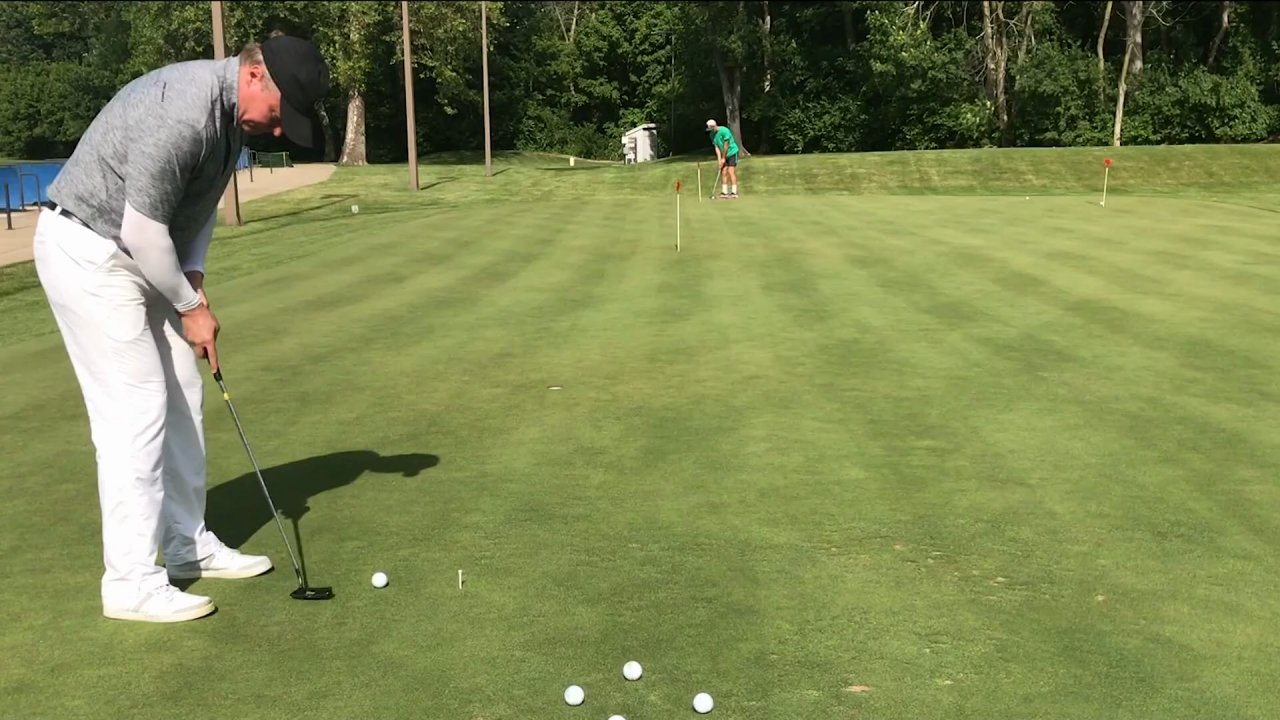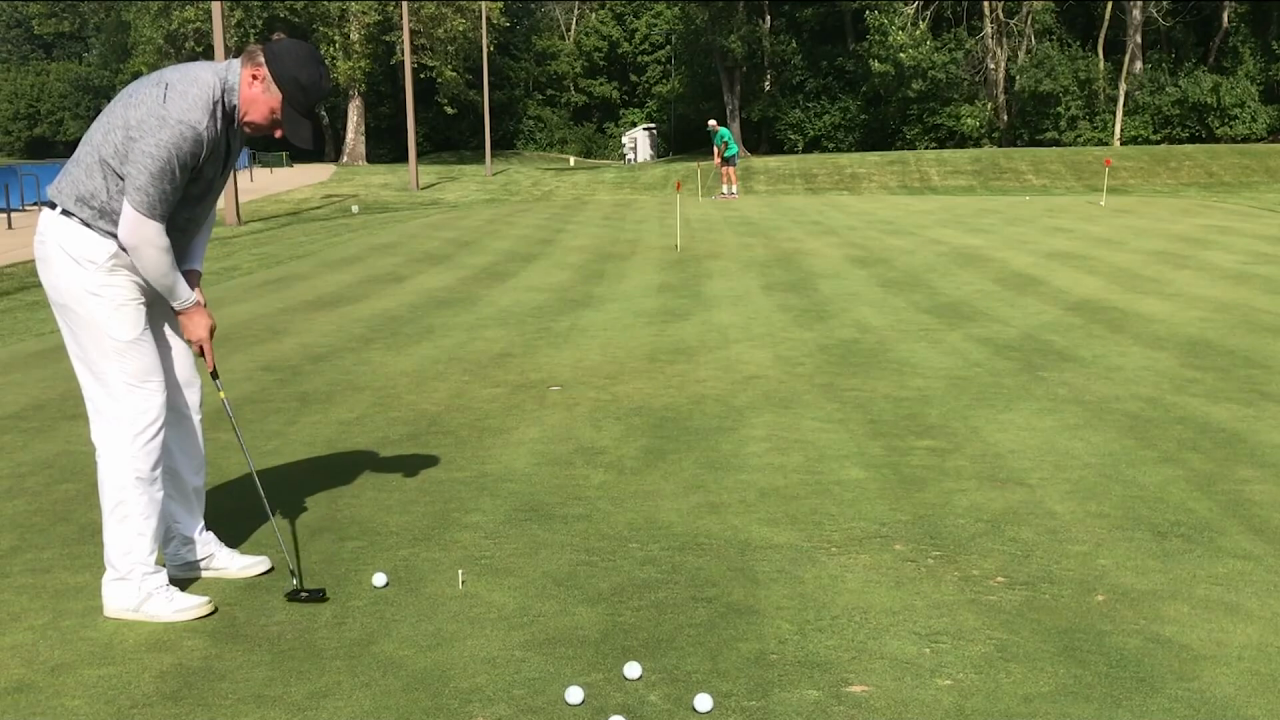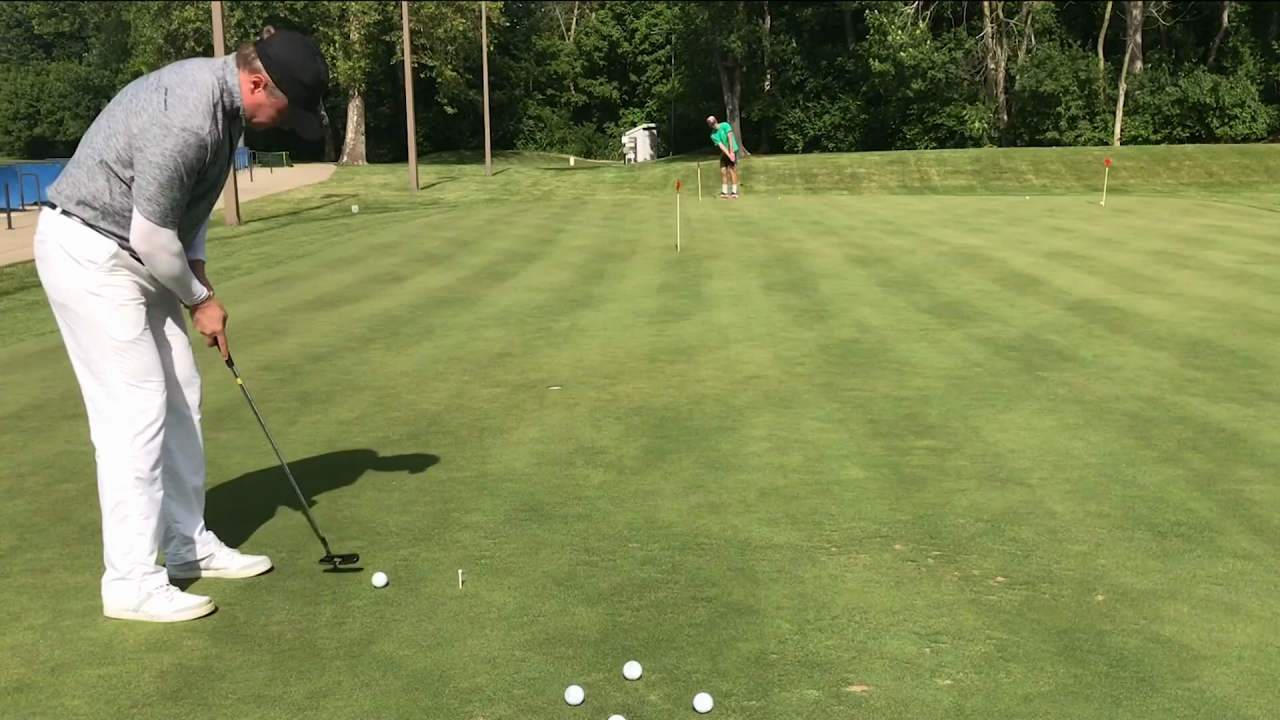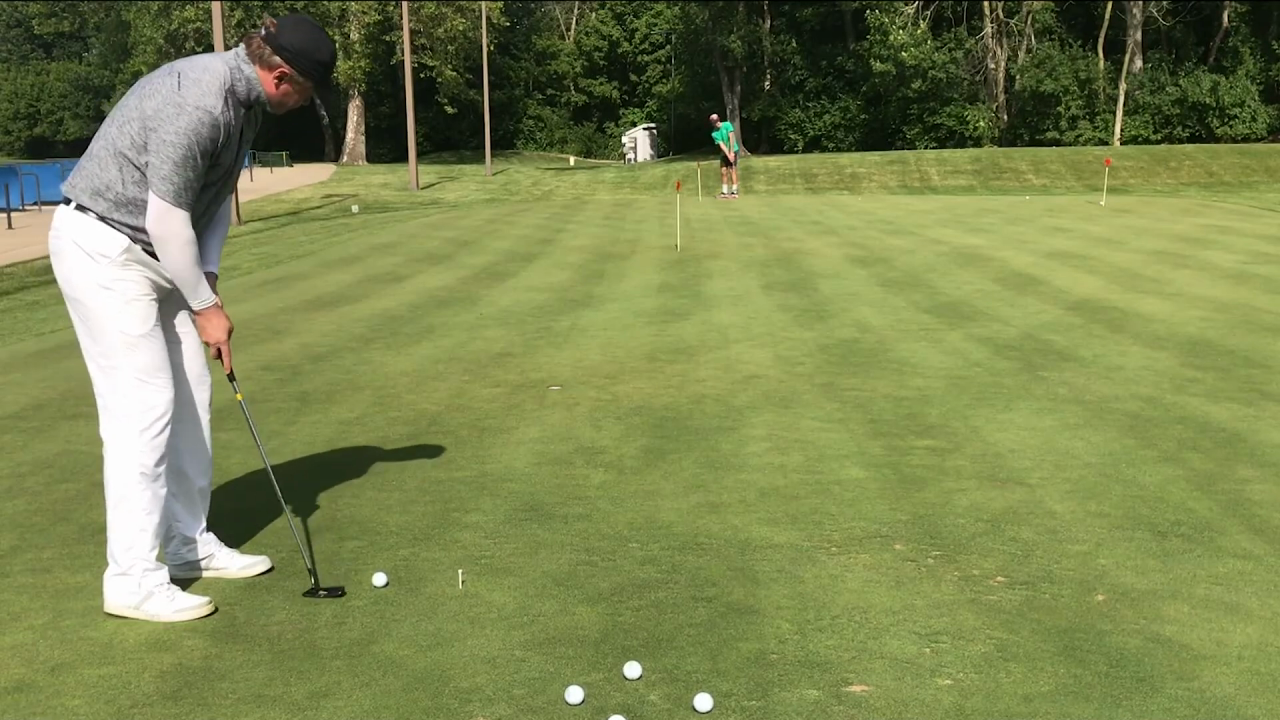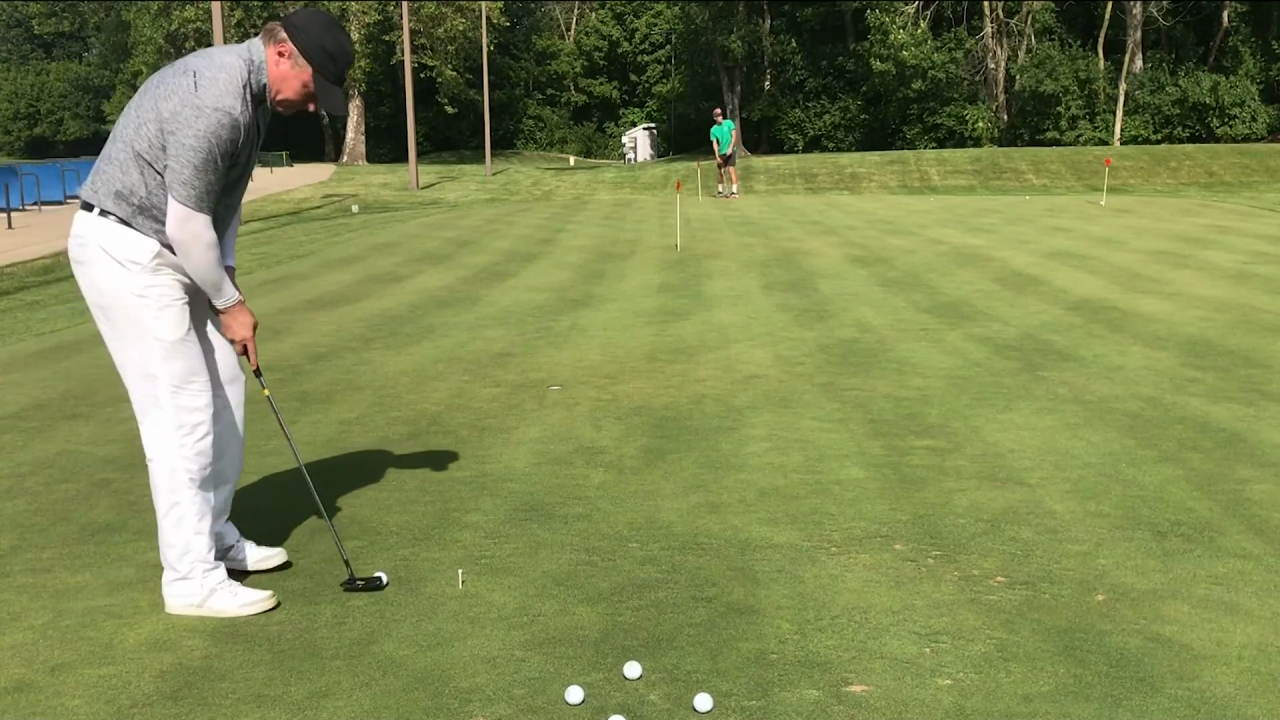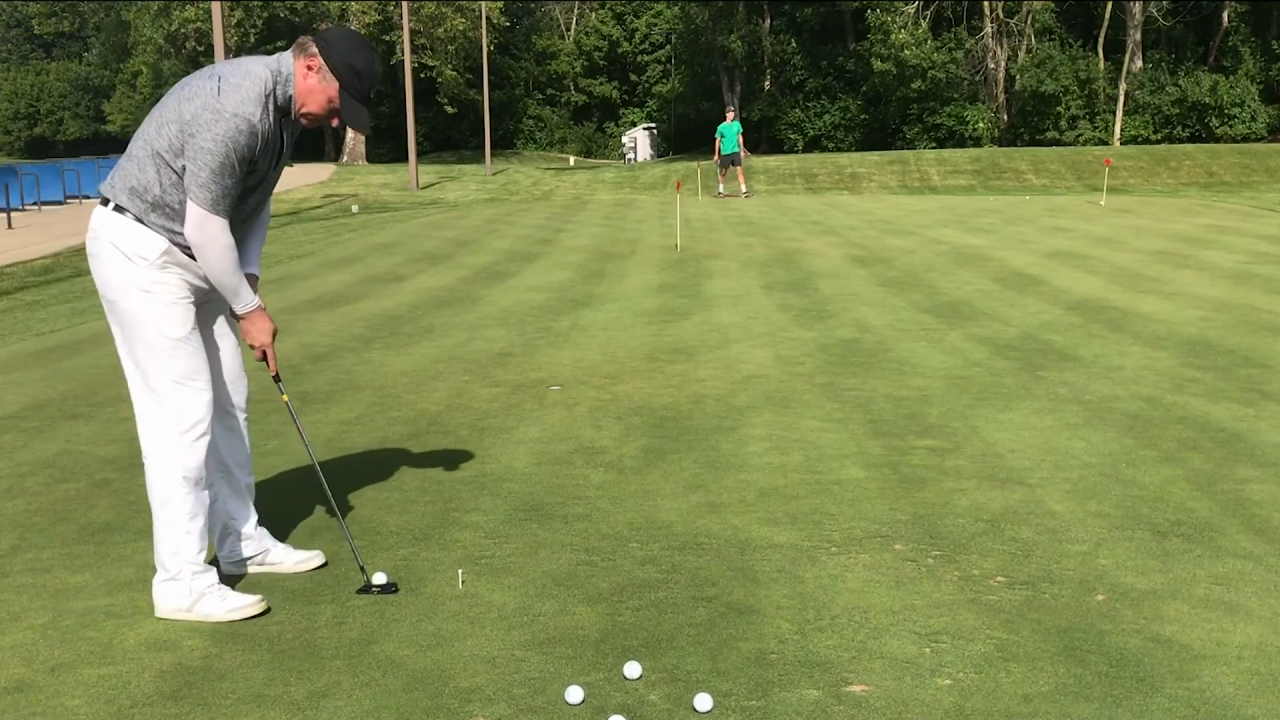
dt=0.7s
person 1, frame 1
left shoulder: (231, 109)
right shoulder: (181, 112)
right elbow: (142, 228)
left wrist: (194, 277)
right wrist: (189, 308)
left hip: (134, 254)
right hip: (87, 251)
left knee: (180, 397)
right knee: (135, 408)
left ankle: (188, 546)
right ankle: (131, 583)
person 1, frame 2
left shoulder: (230, 109)
right shoulder: (183, 113)
right elbow: (137, 227)
left wrist: (190, 278)
right wrist: (184, 306)
left hip: (135, 255)
right hip: (87, 250)
left knee: (179, 398)
right knee: (135, 408)
left ankle: (188, 546)
right ankle: (131, 583)
person 1, frame 3
left shoulder: (225, 97)
right shoulder: (184, 119)
right elbow: (151, 236)
left wrist: (196, 264)
right wrist: (199, 299)
left hip: (132, 252)
right hip: (87, 251)
left knee: (178, 396)
right knee: (134, 409)
left ankle: (188, 545)
right ankle: (131, 582)
person 1, frame 4
left shoulder: (243, 98)
right shoulder: (197, 103)
left elbow: (215, 197)
right elbow: (167, 220)
left wrist: (209, 280)
right wrist: (205, 306)
left hip: (147, 251)
right hip: (101, 246)
left knee: (188, 395)
right knee: (144, 404)
left ankle: (187, 544)
right ankle: (133, 577)
person 1, frame 5
left shoulder: (248, 86)
right shoulder: (215, 102)
right elbow: (187, 225)
left wrist: (227, 277)
right wrist: (230, 303)
left hip: (159, 249)
right hip: (125, 250)
left knee: (222, 389)
right knee: (180, 410)
left ankle: (212, 535)
right ankle: (191, 579)
person 1, frame 6
left shoulder: (280, 103)
right shoulder: (235, 106)
left elbow: (251, 202)
right elbow: (205, 226)
left wrist: (249, 280)
right wrist: (248, 308)
left hip: (182, 251)
right hip: (138, 246)
left knee: (225, 398)
right knee: (180, 407)
left ankle: (241, 542)
right ankle: (181, 582)
